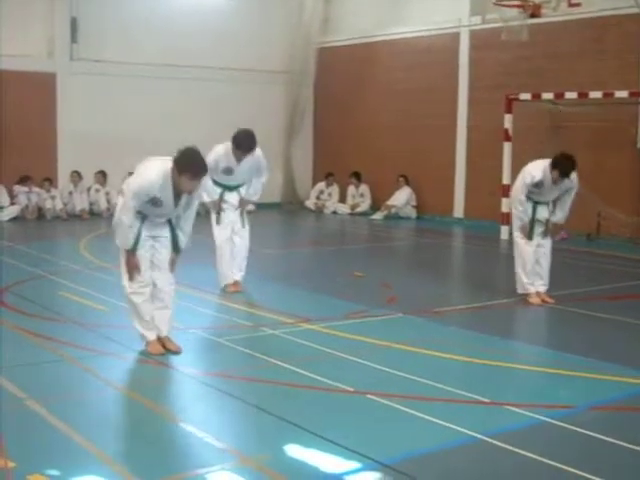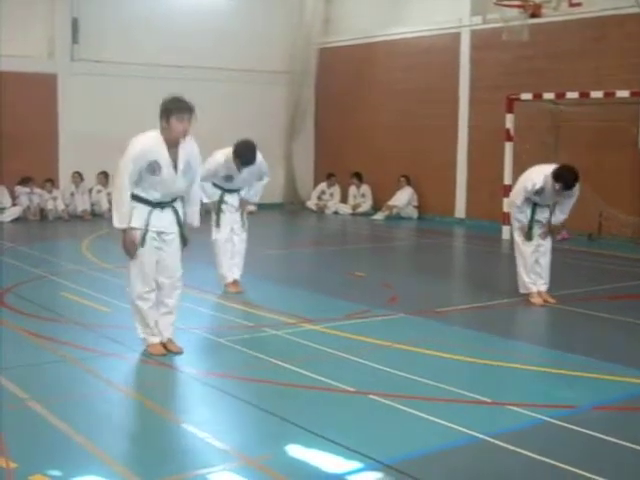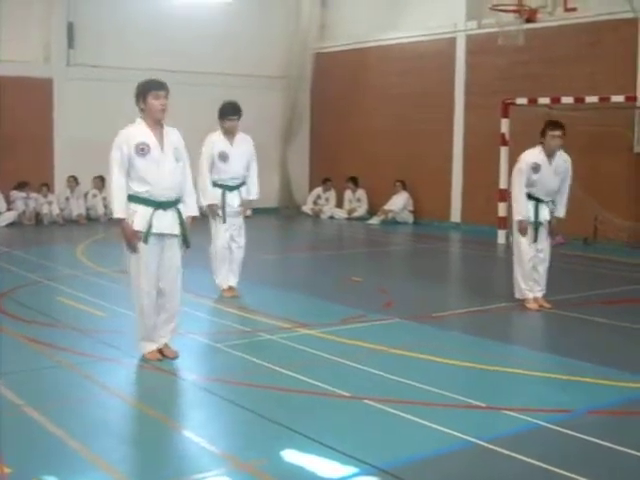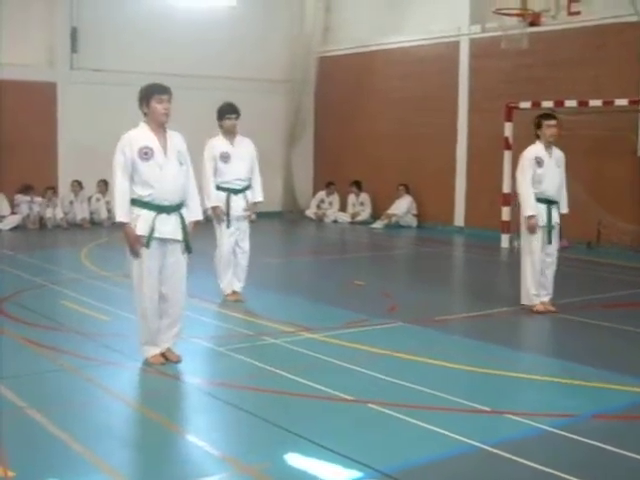
dt=0.4s
person 1, frame 1
left shoulder: (193, 187)
right shoulder: (148, 179)
left elbow: (186, 219)
right elbow: (125, 216)
left wrist: (176, 251)
right wrist: (130, 253)
left hip: (164, 224)
right hip: (137, 222)
left knee: (165, 280)
right knee: (139, 282)
left ankle: (163, 332)
right ankle: (151, 335)
person 1, frame 2
left shoulder: (191, 148)
right shoulder: (142, 146)
left elbow: (193, 188)
right elbow: (122, 187)
left wrist: (190, 223)
right wrist: (125, 230)
left hip: (170, 215)
right hip: (142, 216)
left knee: (171, 279)
right knee: (143, 281)
left ankle: (165, 333)
right ankle: (152, 337)
person 1, frame 3
left shoulder: (174, 135)
right shoulder: (128, 136)
left elbow: (185, 176)
right elbow: (118, 179)
left wrist: (189, 215)
right wrist: (124, 221)
left hip: (172, 218)
right hip: (143, 218)
left knee: (171, 285)
right knee: (146, 286)
left ankle: (164, 340)
right ankle: (149, 343)
person 1, frame 4
left shoulder: (178, 140)
right shoulder: (131, 140)
left elbow: (188, 180)
right elbow: (121, 183)
left wrist: (192, 220)
right wrist: (126, 226)
left hip: (175, 222)
right hip: (146, 222)
left knee: (175, 289)
right knee: (148, 289)
left ankle: (167, 343)
right ankle: (151, 346)
person 2, frame 1
left shoulder: (257, 154)
right shoulder: (219, 153)
left elbow: (261, 176)
left wrist: (249, 197)
right wrist: (213, 199)
left hip: (240, 196)
right hip: (220, 195)
left knee: (241, 236)
right knee: (222, 237)
left ankle: (236, 277)
right ankle: (228, 279)
person 2, frame 2
left shoulder: (258, 159)
right shoulder: (219, 159)
left elbow: (263, 178)
right elbow: (202, 178)
left wrist: (249, 199)
right wrist: (214, 200)
left hip: (240, 197)
right hip: (220, 197)
left knee: (239, 235)
right knee: (222, 236)
left ankle: (235, 277)
right ankle: (228, 279)
person 2, frame 3
left shoulder: (247, 141)
right shoulder: (212, 141)
left elbow: (252, 170)
right elbow: (204, 173)
left wrist: (249, 198)
right wrist: (209, 202)
left hip: (239, 196)
right hip: (219, 196)
left knee: (238, 242)
right knee: (220, 242)
left ankle: (232, 283)
right ankle: (224, 284)
person 2, frame 4
left shoulder: (248, 144)
right shoulder: (213, 145)
left elbow: (255, 173)
right elbow: (208, 176)
left wrist: (255, 201)
right wrist: (213, 205)
left hip: (244, 200)
right hip: (223, 200)
left knee: (243, 247)
right knee: (225, 246)
left ankle: (237, 287)
right ankle: (227, 288)
person 3, frame 1
left shoulder: (572, 179)
right shoulder: (532, 172)
left elbow: (565, 202)
right elbow: (517, 198)
left wrist: (554, 222)
right wrist: (524, 223)
left hip: (544, 209)
right hip: (524, 207)
left knee: (544, 248)
right knee: (525, 248)
left ankle: (540, 288)
right ankle: (530, 289)
person 3, frame 2
left shoulder: (572, 186)
right shoulder: (533, 179)
left elbow: (566, 205)
right elbow: (515, 201)
left wrist: (554, 223)
right wrist: (523, 226)
left hip: (544, 209)
right hip: (524, 207)
left knee: (544, 247)
right knee: (526, 248)
left ankle: (541, 288)
right ankle: (532, 289)
person 3, frame 3
left shoulder: (565, 160)
right shoulder: (528, 158)
left elbow: (563, 190)
right elbow: (517, 188)
left wrist: (557, 216)
right wrist: (521, 218)
left hip: (545, 209)
right hip: (527, 207)
left knee: (543, 254)
right knee: (526, 253)
left ankle: (538, 294)
right ankle: (527, 295)
person 3, frame 4
left shoulder: (559, 155)
right shoulder: (530, 153)
left elbow: (562, 185)
right elbow: (524, 185)
left wrist: (562, 212)
right wrist: (530, 215)
left hip: (552, 211)
right hip: (535, 210)
left knee: (550, 257)
right knee: (534, 256)
left ankle: (544, 298)
right ankle: (533, 299)
